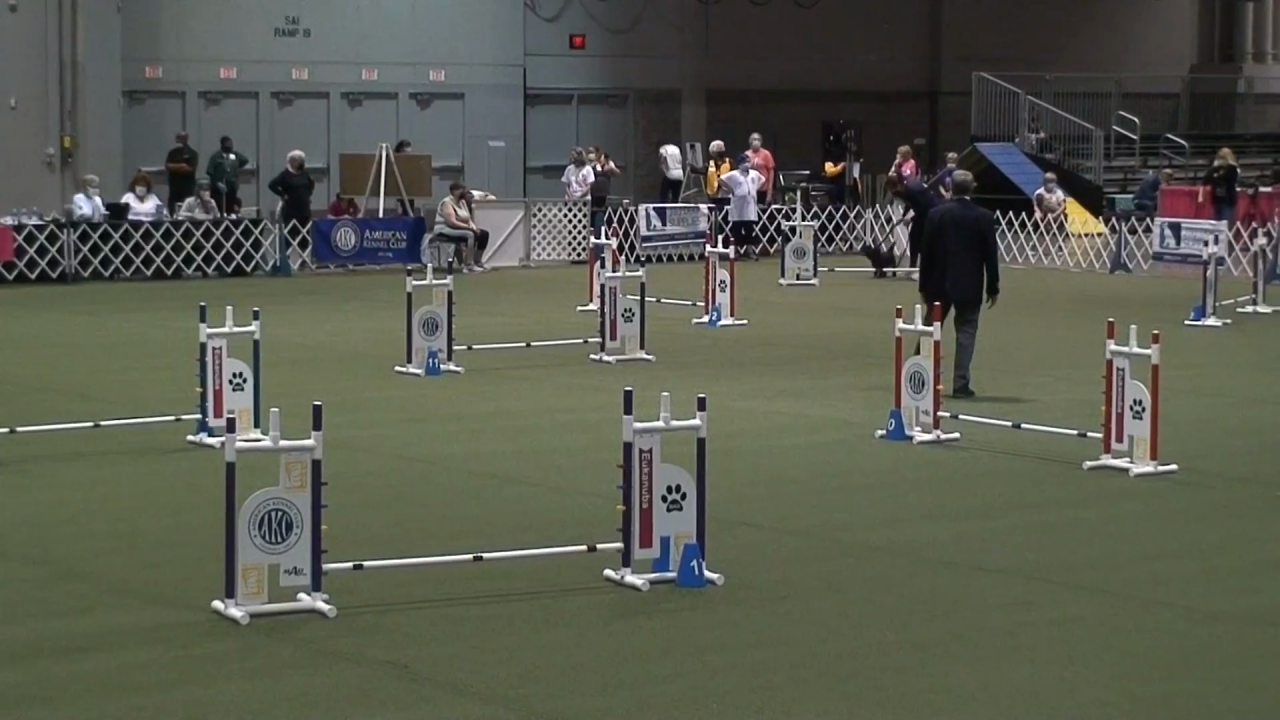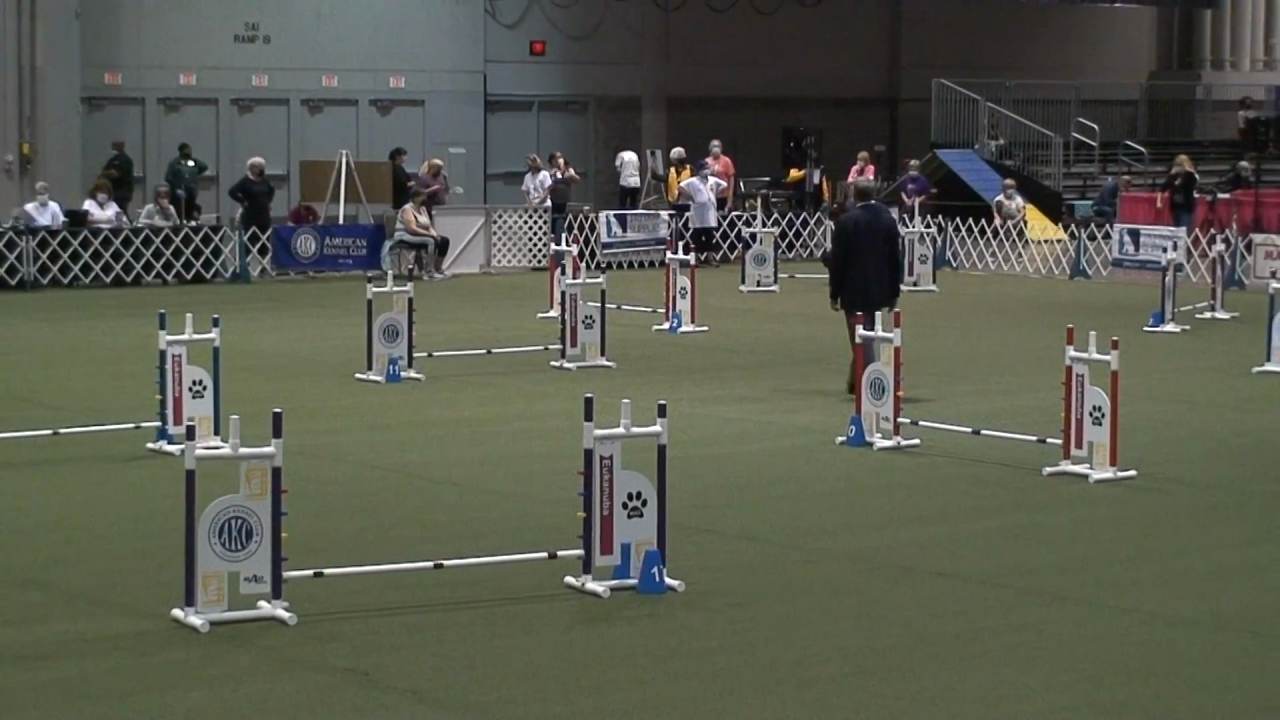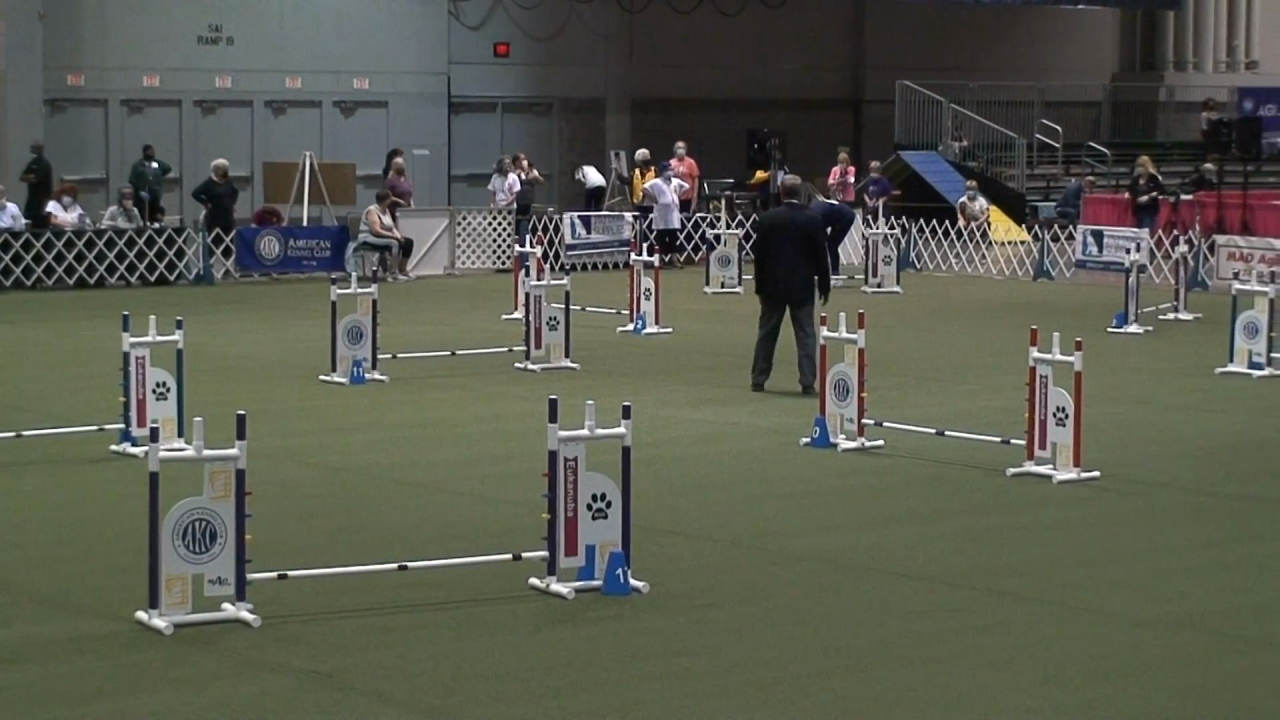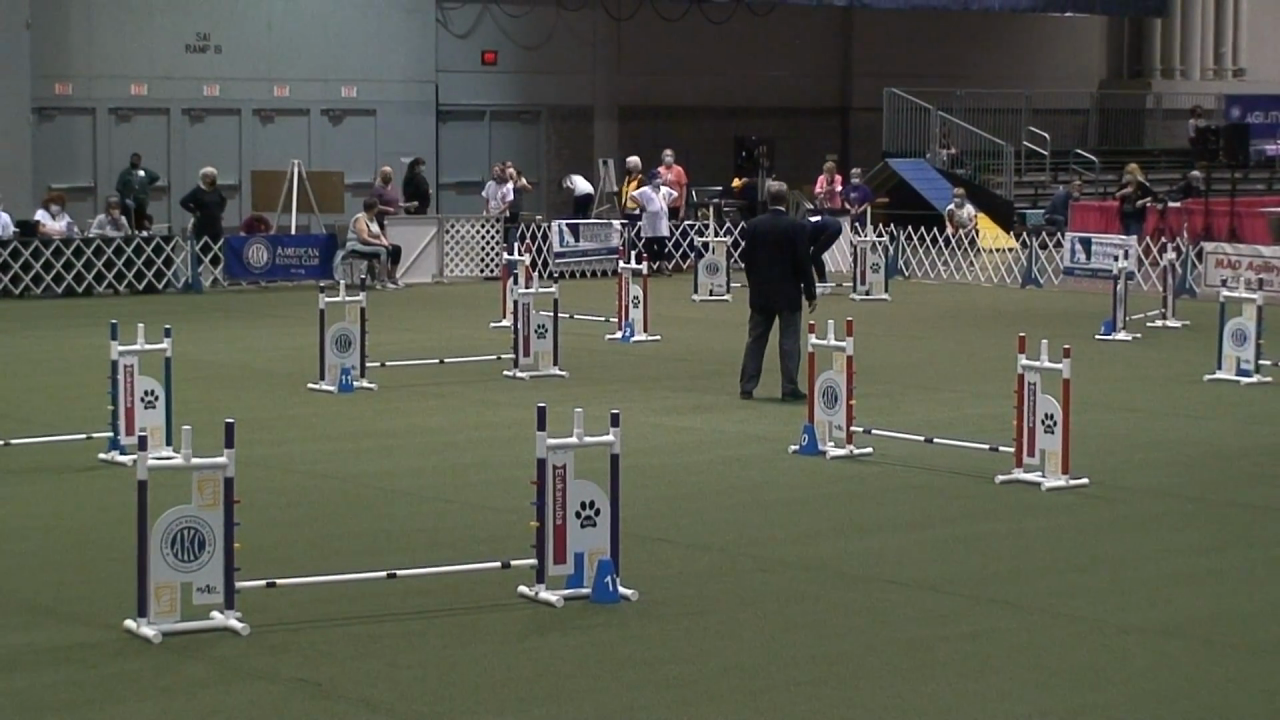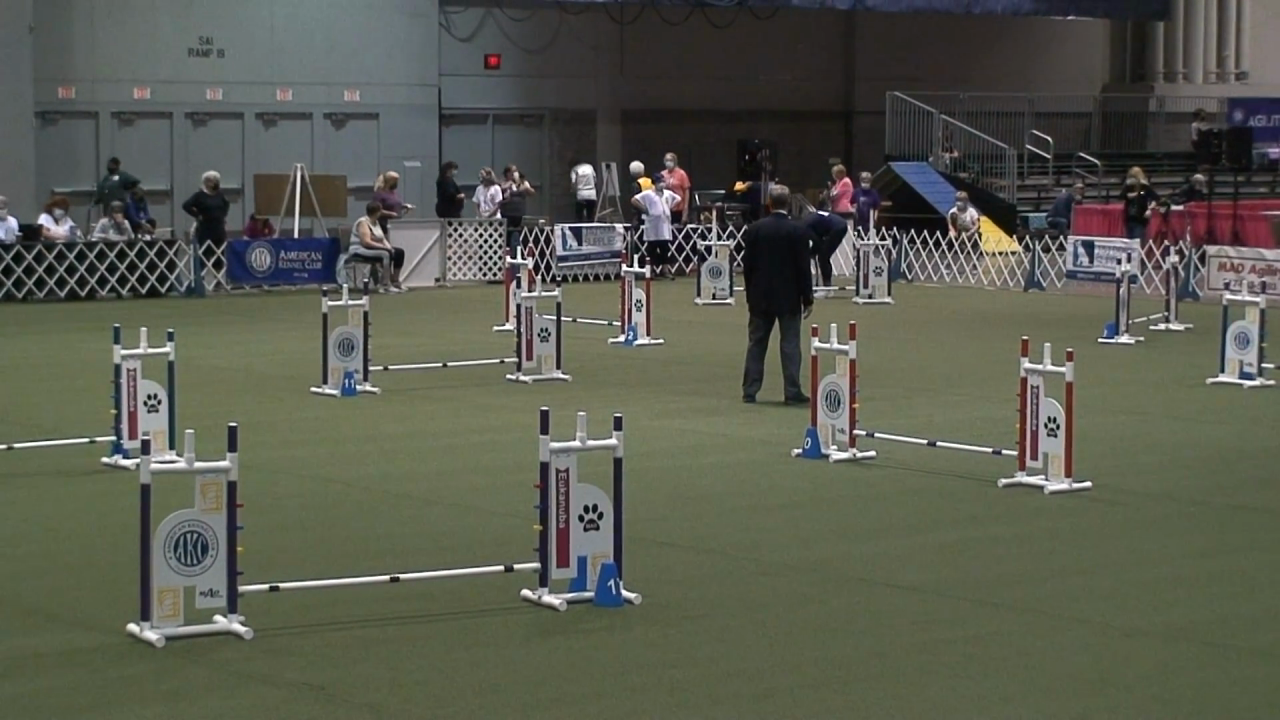
dt=1s
person 1, frame 1
left shoulder: (936, 214)
right shoulder: (984, 216)
left elbow: (926, 253)
right elbow: (991, 255)
left wrist: (923, 285)
right wrist: (993, 287)
left hip: (939, 285)
right hip: (969, 286)
right knee: (966, 332)
right ankle: (961, 384)
person 1, frame 2
left shoulder: (845, 221)
right shoulder: (889, 221)
left elbow: (836, 261)
right elbow: (895, 260)
left wrist: (834, 293)
right wrist: (894, 292)
left hip: (854, 292)
right hip: (879, 291)
right ankle: (856, 381)
person 1, frame 3
left shoulder: (767, 218)
right shoulder: (813, 219)
left elbow: (759, 255)
right elbow: (821, 256)
left wrist: (759, 287)
right wrist: (824, 286)
left hip: (773, 286)
right hip: (802, 287)
left knee: (766, 333)
right knee: (806, 334)
left ankle: (758, 380)
right ankle: (808, 382)
person 1, frame 4
left shoulder: (753, 225)
right shoulder: (797, 226)
left elbow: (747, 260)
right elbow: (804, 262)
right wrist: (811, 293)
left hip: (760, 293)
right hip: (788, 294)
left knee: (755, 339)
right knee: (789, 341)
left ankle: (747, 387)
right ankle: (789, 388)
person 1, frame 5
left shoulder: (754, 229)
right shoulder: (798, 230)
left elbow: (747, 264)
right elbow: (803, 267)
left wrist: (751, 293)
right wrist: (807, 298)
left hip: (760, 296)
right hip: (788, 297)
left knee: (756, 343)
right knee: (790, 344)
left ankle: (749, 390)
right ankle: (792, 392)
